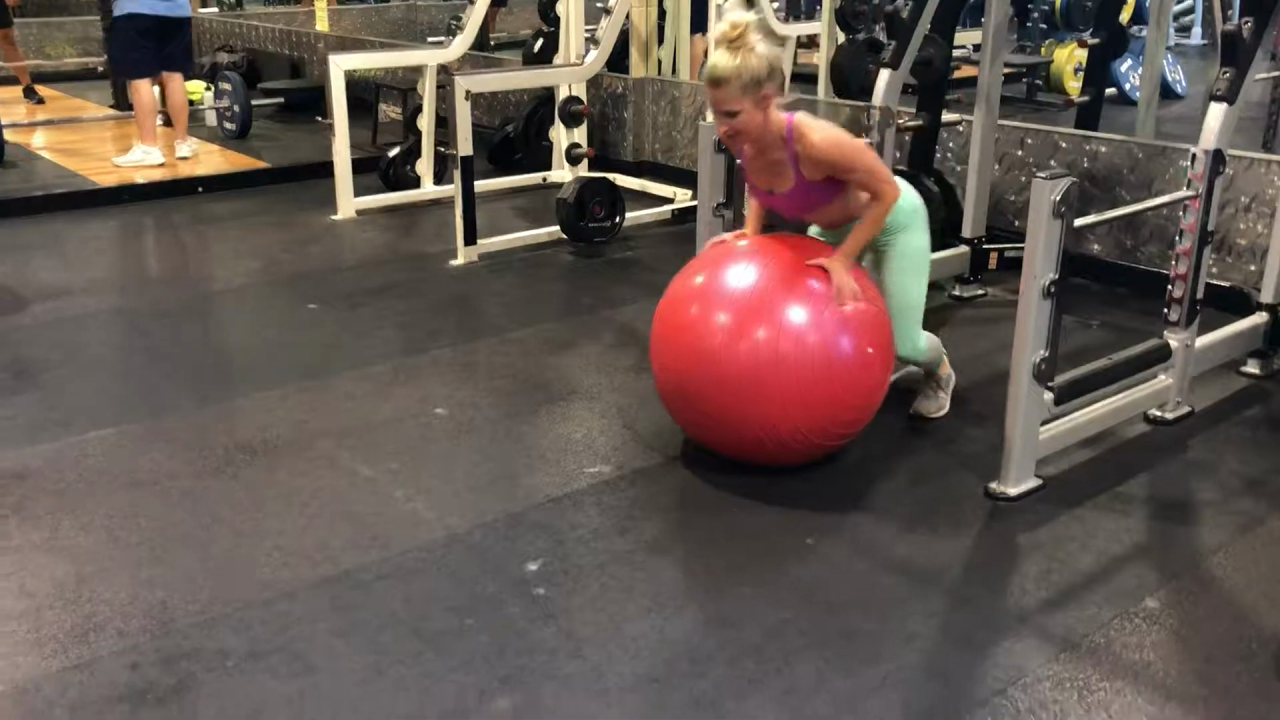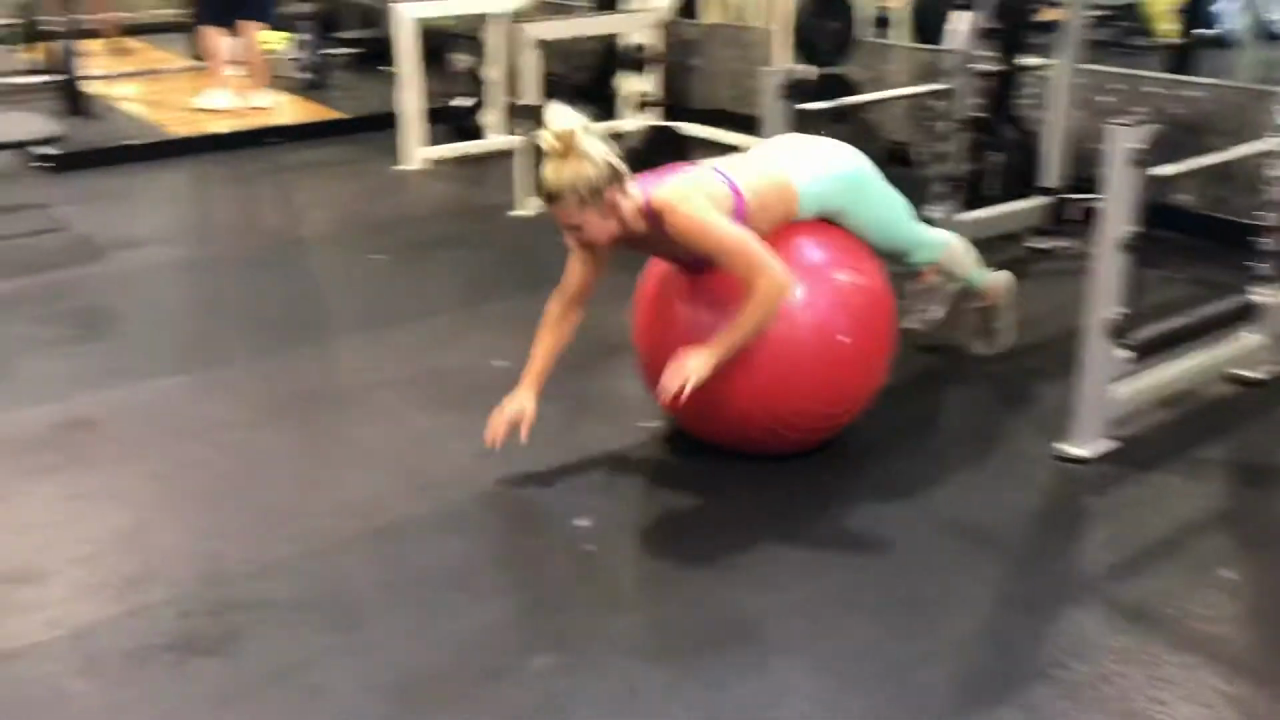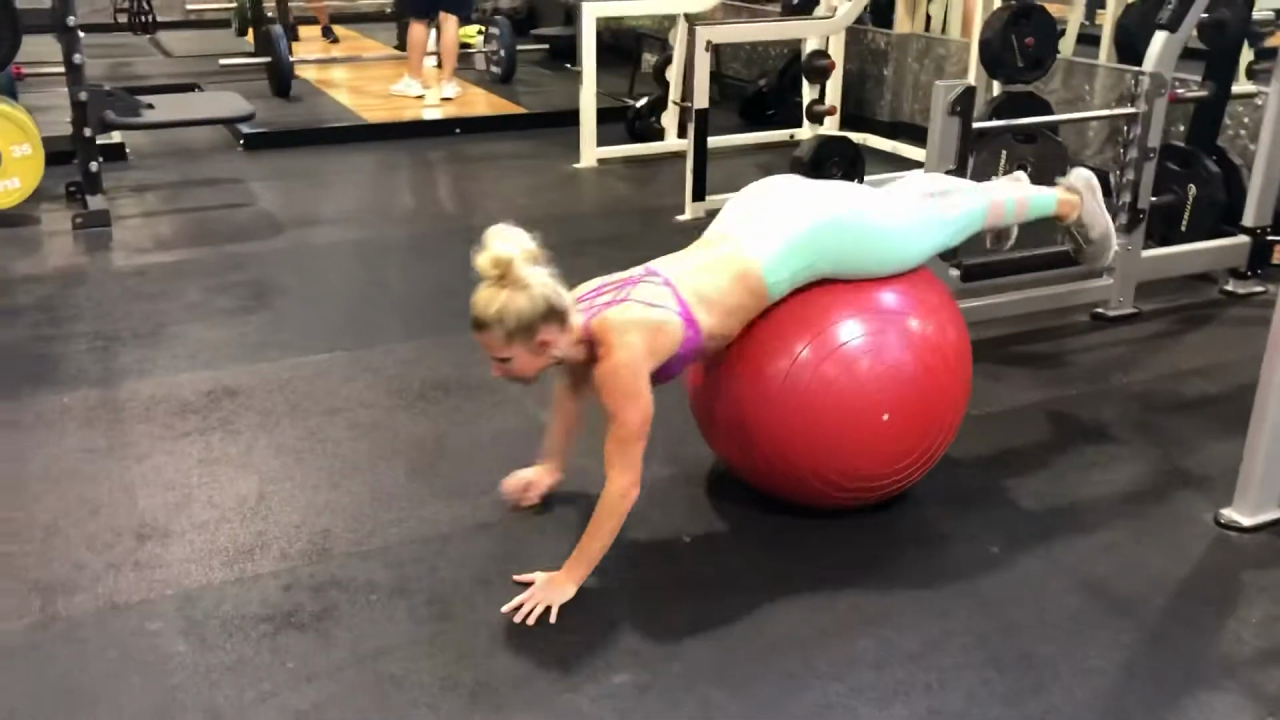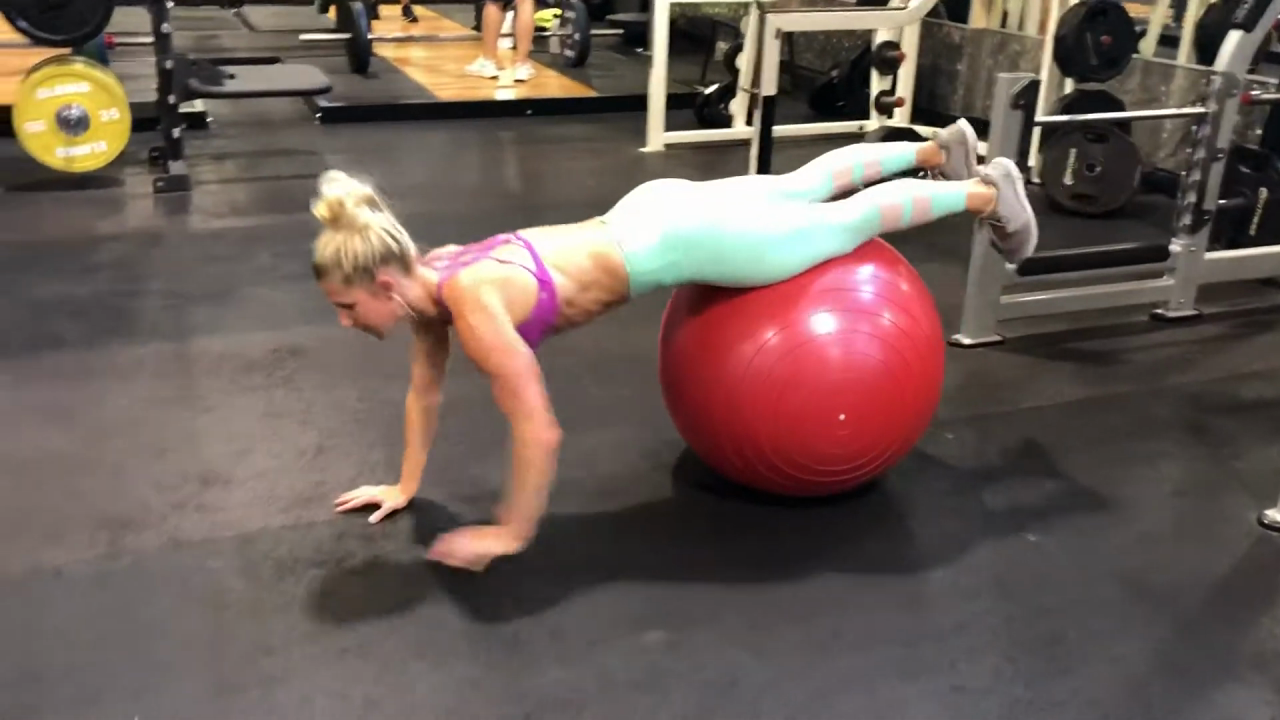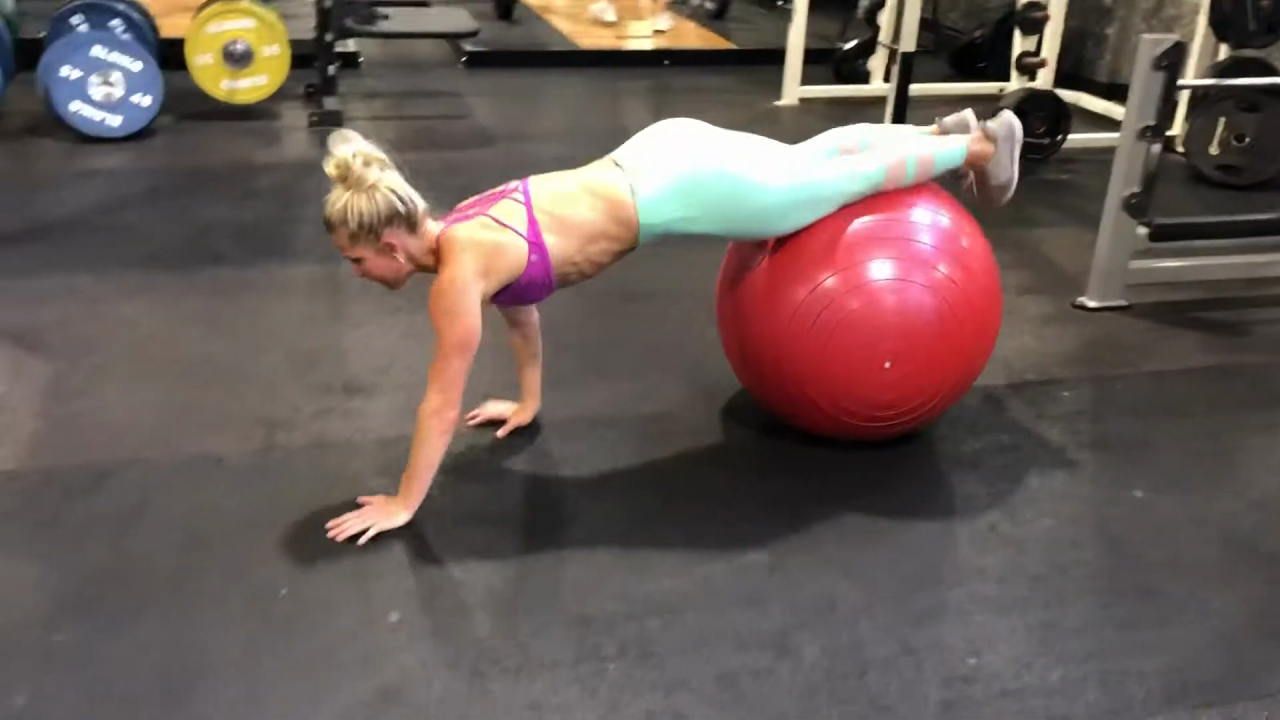
dt=0.5s
person 1, frame 1
left shoulder: (814, 142)
right shoulder: (736, 135)
left elbow: (887, 192)
left wrist: (842, 260)
right wrist: (750, 231)
left hip: (894, 217)
right hip: (834, 226)
left knee: (902, 343)
left ankle: (941, 372)
person 1, frame 2
left shoulder: (680, 214)
right shoulder: (606, 215)
left elbow: (774, 281)
right elbow: (567, 302)
left wrist: (711, 355)
right wrist: (527, 390)
left hip: (828, 177)
right hip: (781, 163)
left knee: (910, 243)
left ankle: (991, 288)
right ankle: (936, 272)
person 1, frame 3
left shoulder: (621, 348)
right shoulder: (571, 311)
left elbow: (623, 484)
right elbow: (572, 382)
left wrist: (569, 578)
right wrist: (551, 466)
left hip: (807, 236)
right hip: (767, 207)
left knee: (948, 221)
right knee: (898, 200)
left ankle: (1072, 199)
right ankle: (998, 185)
person 1, frame 4
left shoulder: (472, 307)
right shoulder: (427, 281)
left elbow: (540, 434)
right elbow: (425, 389)
left wrist: (513, 531)
right wrist: (406, 486)
left hip: (675, 241)
right hip: (650, 212)
left knee: (845, 225)
right knee: (799, 187)
left ankle: (986, 192)
right ankle: (936, 151)
person 1, frame 5
left shoulder: (458, 266)
right shoulder: (463, 225)
left elbow: (442, 401)
right elbow: (520, 311)
left wrist: (403, 504)
right wrist: (529, 403)
left hip: (679, 191)
right hip: (662, 154)
left knee: (849, 178)
right knee: (812, 158)
left ankle: (982, 147)
right ankle: (947, 132)
